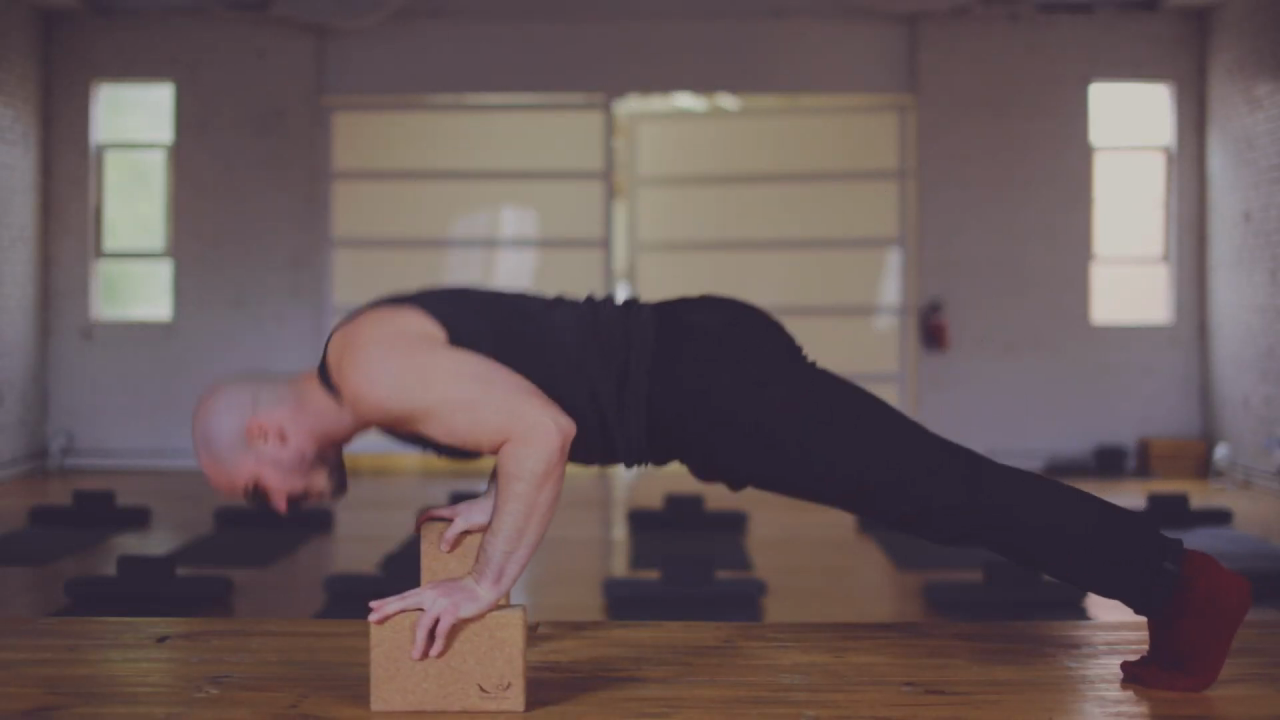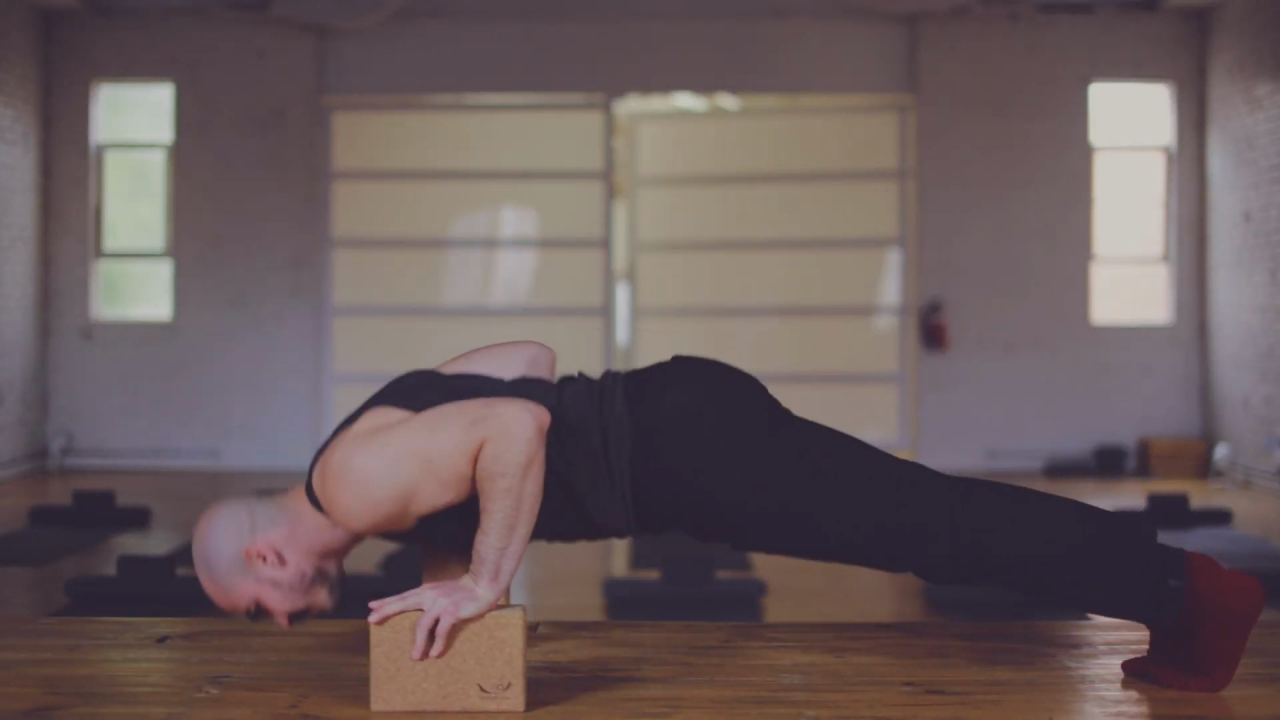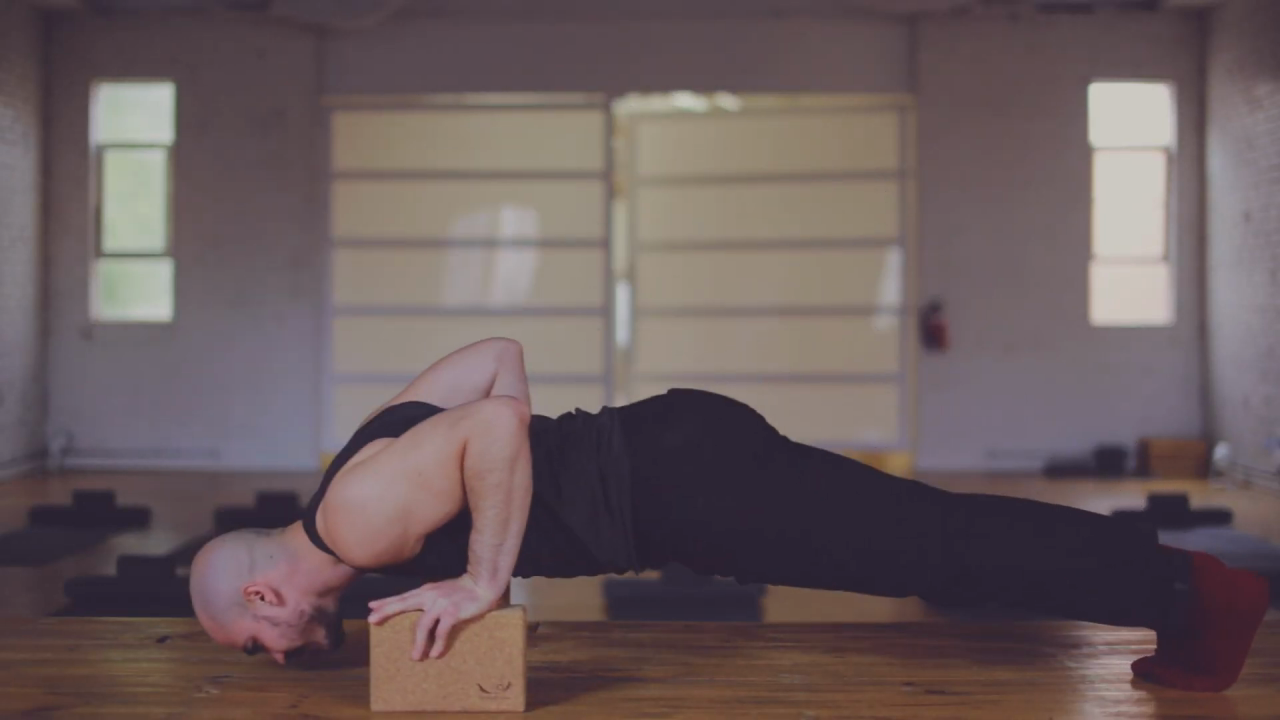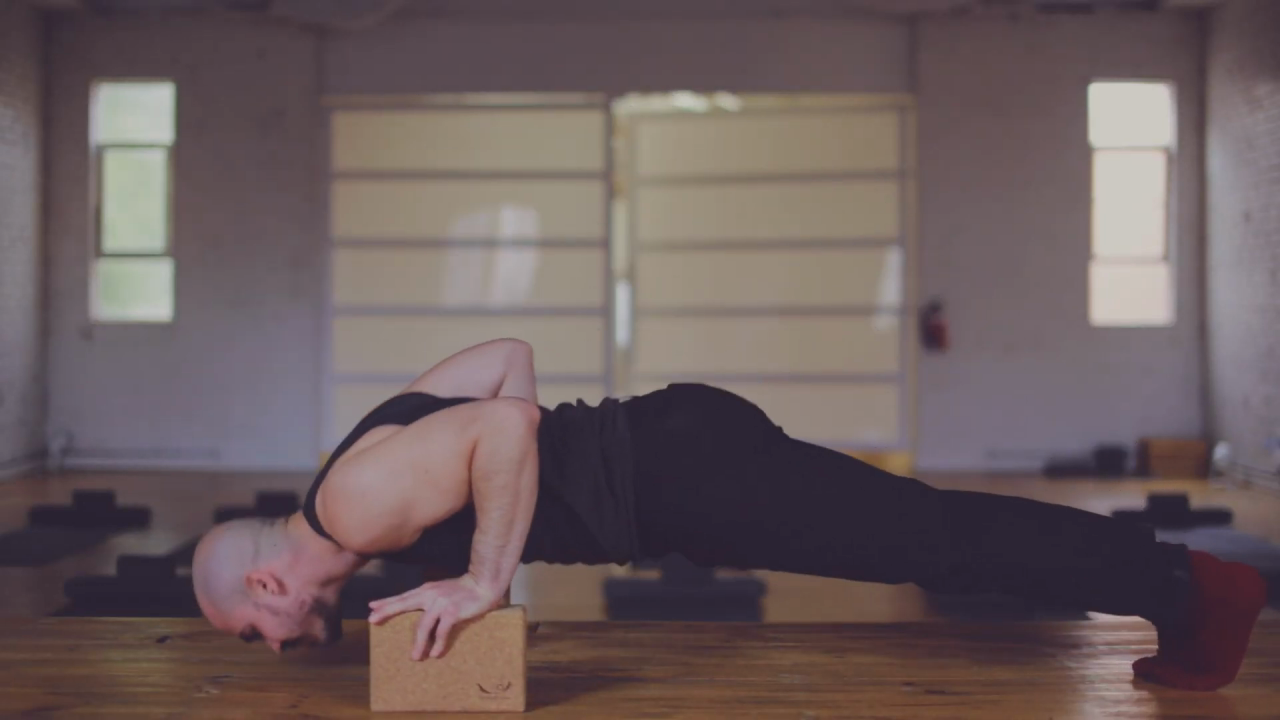
dt=0.2s
person 1, frame 1
left shoulder: (371, 370)
right shoulder: (380, 350)
left elbow: (545, 434)
left wrist: (484, 584)
right wrist: (504, 502)
left hip: (704, 386)
right hip: (695, 365)
left knee: (948, 495)
right knee: (940, 492)
left ankle: (1183, 587)
right ankle: (1164, 580)
person 1, frame 2
left shoulder: (352, 476)
right shoulder: (373, 441)
left elbow: (521, 426)
right elbow: (533, 358)
left wrist: (484, 582)
left hip: (689, 454)
right hip: (681, 418)
left knee: (942, 531)
right knee: (941, 519)
left ankle: (1191, 595)
right ankle: (1172, 589)
person 1, frame 3
left shoulder: (356, 520)
right shoulder: (371, 468)
left elbow: (496, 424)
right elbow: (498, 352)
left wrist: (480, 580)
left hip: (685, 489)
right hip: (677, 446)
left knee: (942, 550)
right knee: (941, 535)
left ankle: (1192, 595)
right ankle: (1177, 588)
person 1, frame 4
left shoulder: (356, 504)
right shoulder: (372, 459)
left elbow: (506, 428)
right elbow: (511, 355)
left wrist: (485, 578)
left hip: (688, 478)
right hip: (681, 442)
left knee: (946, 541)
right knee: (942, 529)
left ankle: (1192, 589)
right ankle: (1178, 584)
